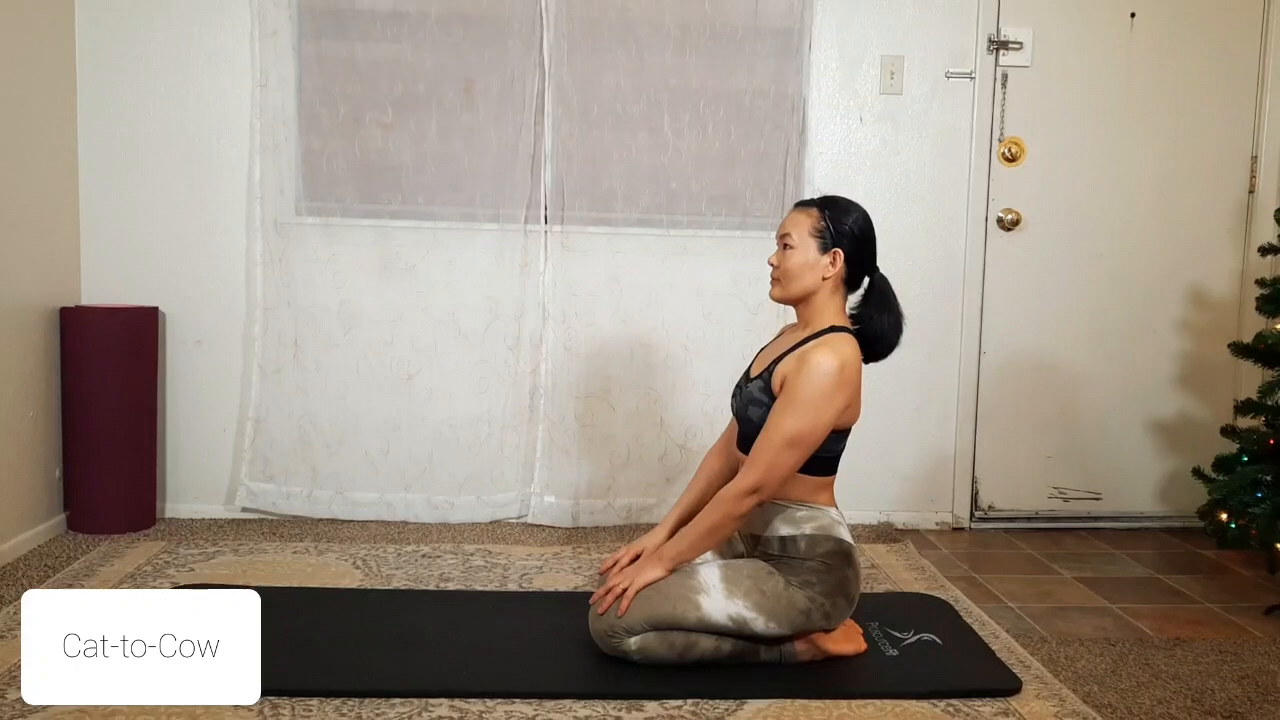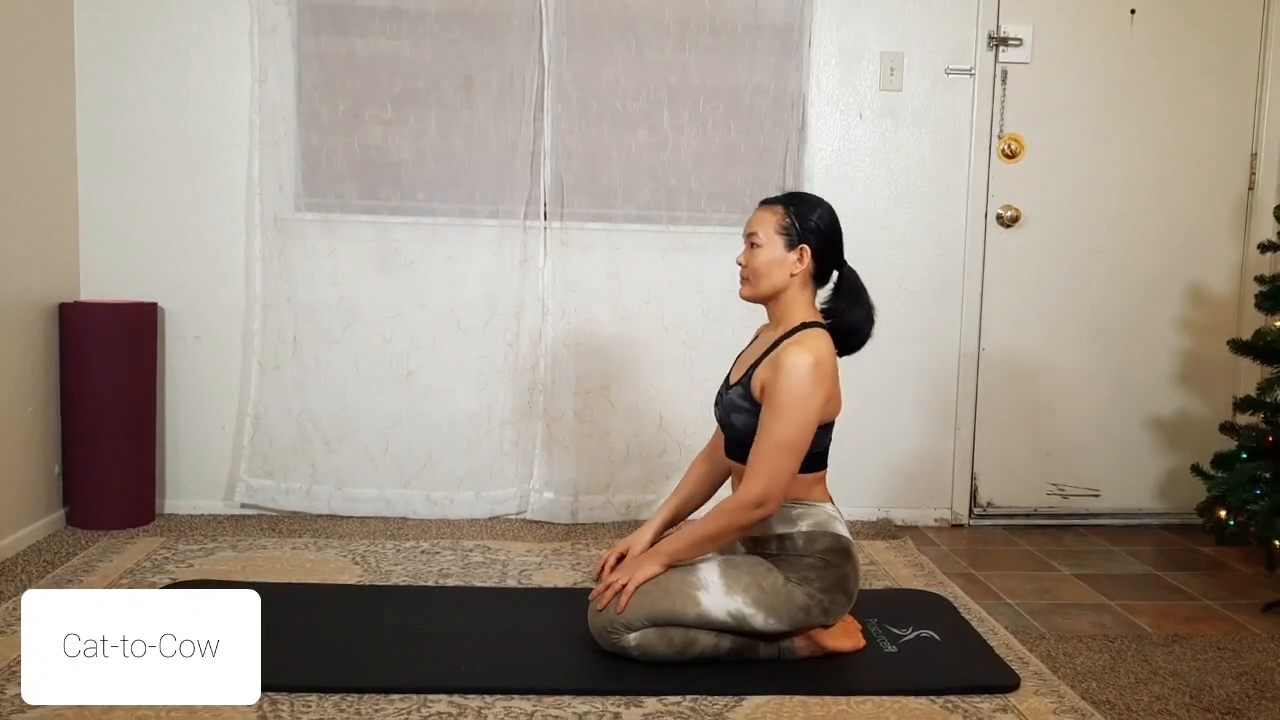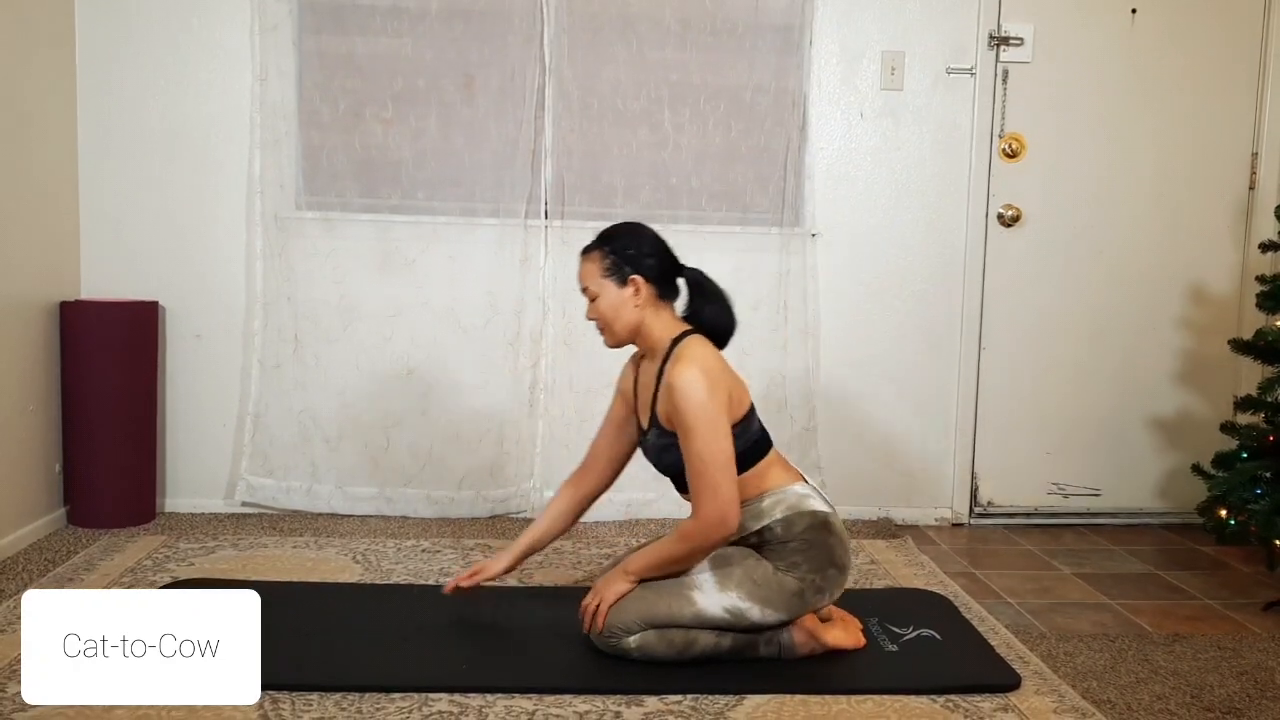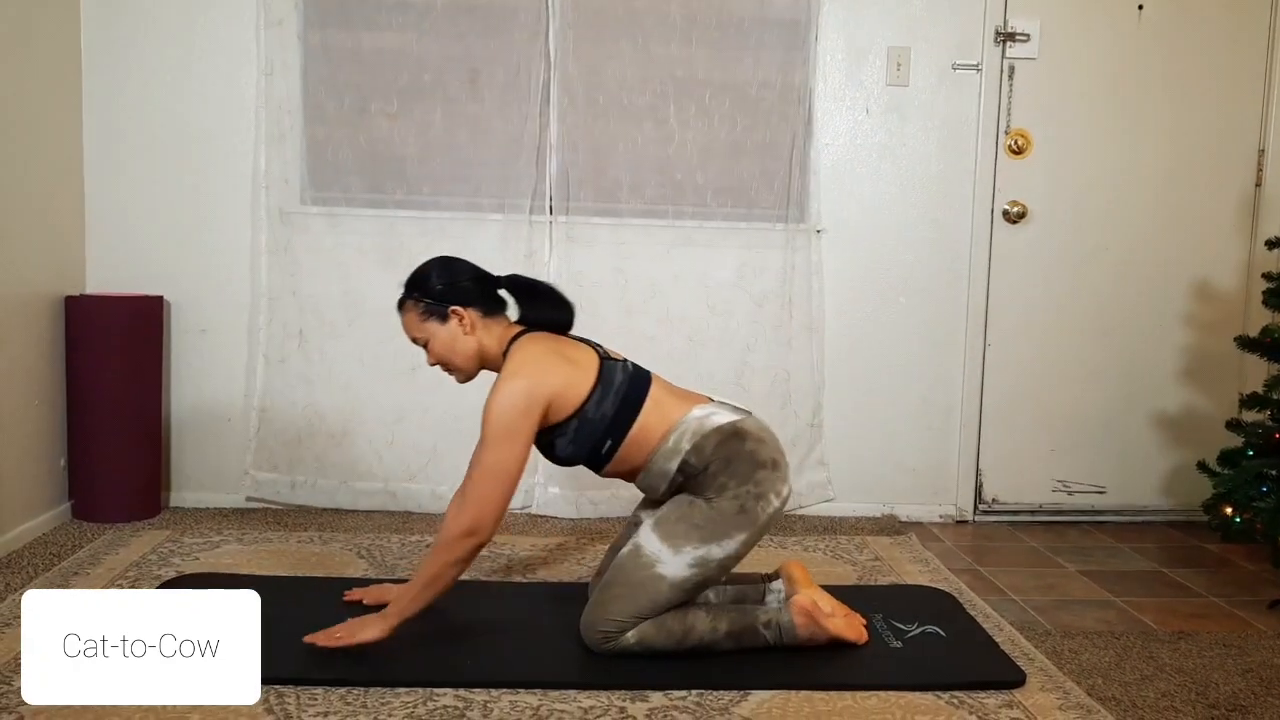
dt=0.7s
person 1, frame 1
left shoulder: (828, 361)
right shoulder: (792, 338)
left elbow: (752, 486)
right elbow: (729, 448)
left wrist: (663, 560)
right wrist: (663, 532)
left hip: (805, 567)
right hip: (758, 539)
left knee: (613, 621)
right knee: (614, 587)
left ankle: (801, 641)
right ankle: (796, 627)
person 1, frame 2
left shoulder: (802, 358)
right shoulder: (770, 339)
left elbow: (758, 498)
right elbow: (719, 454)
left wrist: (659, 558)
right wrist: (651, 531)
left hip: (804, 564)
right hip: (761, 542)
left knee: (613, 618)
right knee: (613, 586)
left ankle: (801, 636)
right ankle: (796, 622)
person 1, frame 3
left shoulder: (689, 375)
right shoulder: (640, 372)
left elbow: (716, 520)
right elbow: (589, 479)
left wrist: (626, 573)
right wrist: (507, 558)
left hip: (797, 549)
right hip: (756, 539)
left knee: (617, 624)
right knee: (621, 586)
left ankle: (794, 634)
right ankle: (791, 605)
person 1, frame 4
left shoulder: (520, 383)
right shoulder: (525, 364)
left elbow: (473, 528)
right elbow: (469, 498)
left wrist: (387, 619)
right wrist: (411, 587)
left hip: (732, 472)
right hip: (706, 469)
left knee: (605, 629)
right knee: (616, 592)
left ankle: (792, 619)
right ankle: (779, 587)
